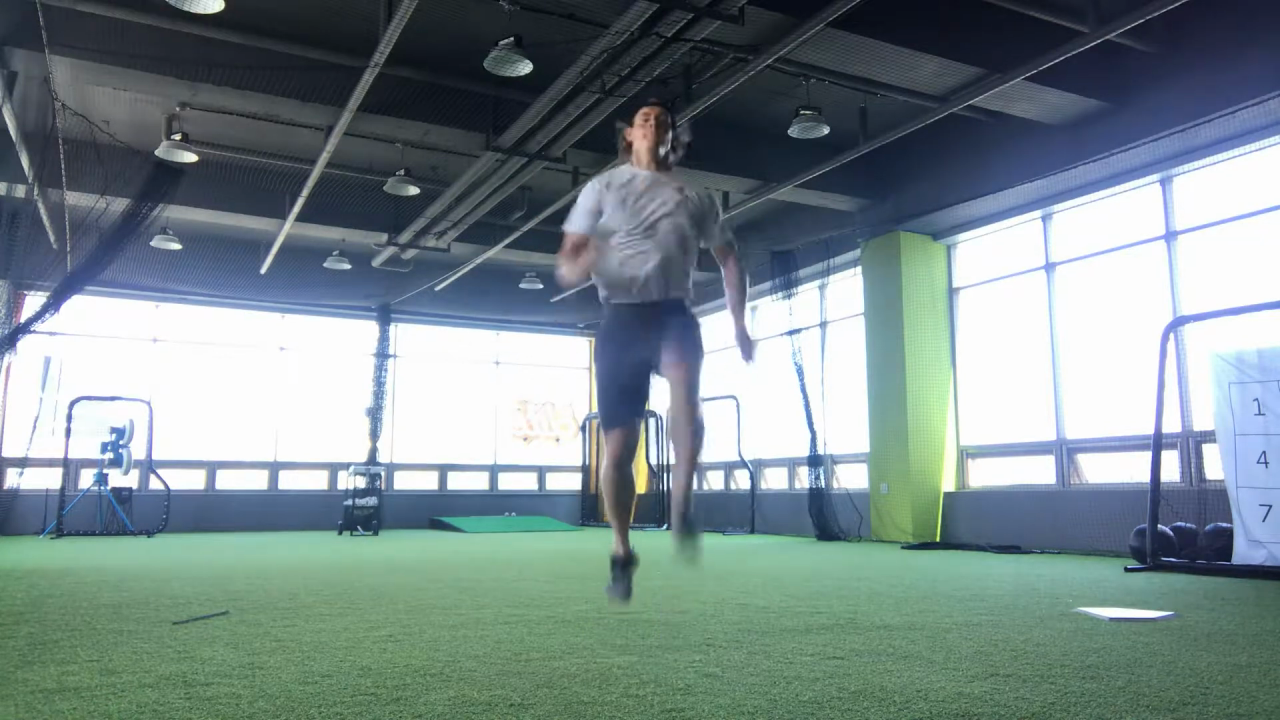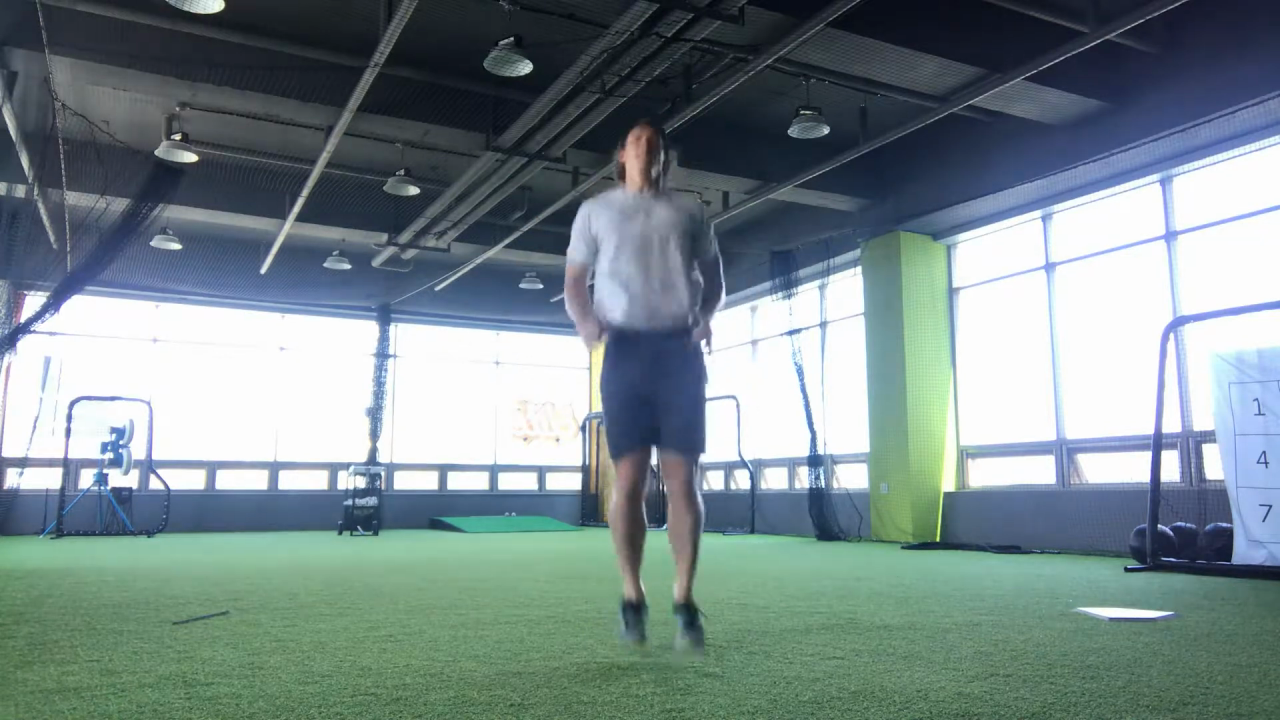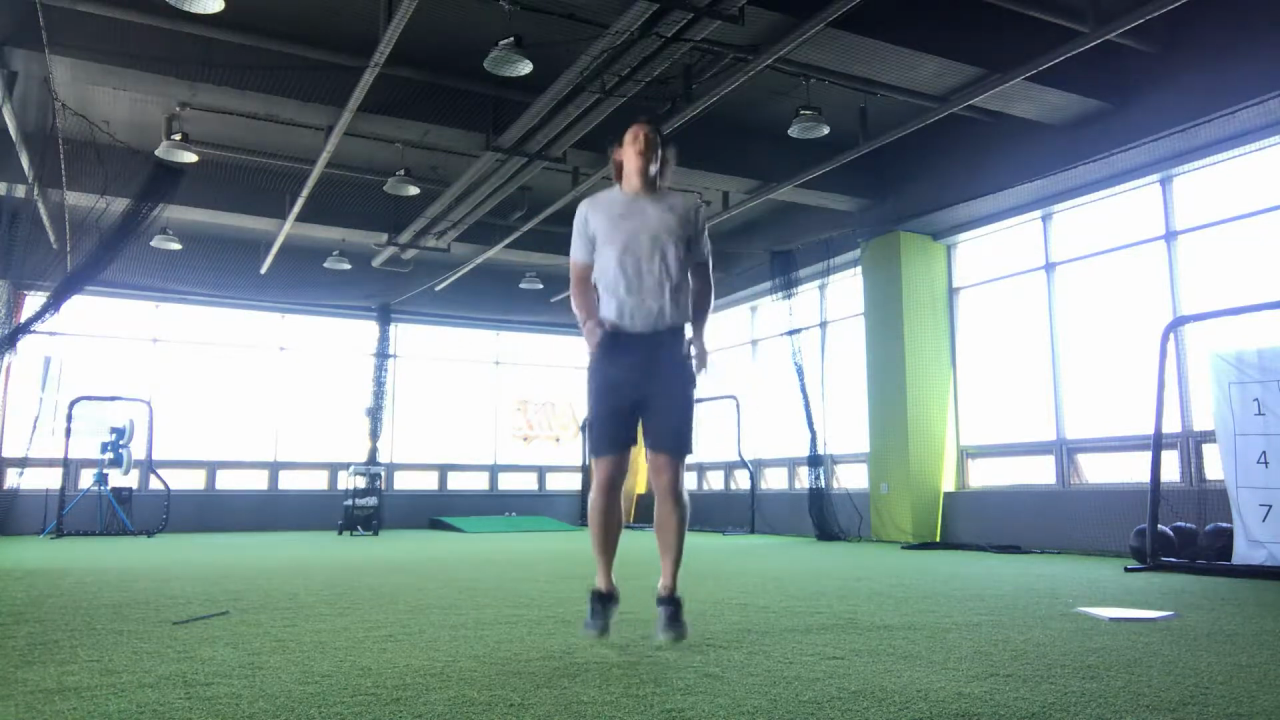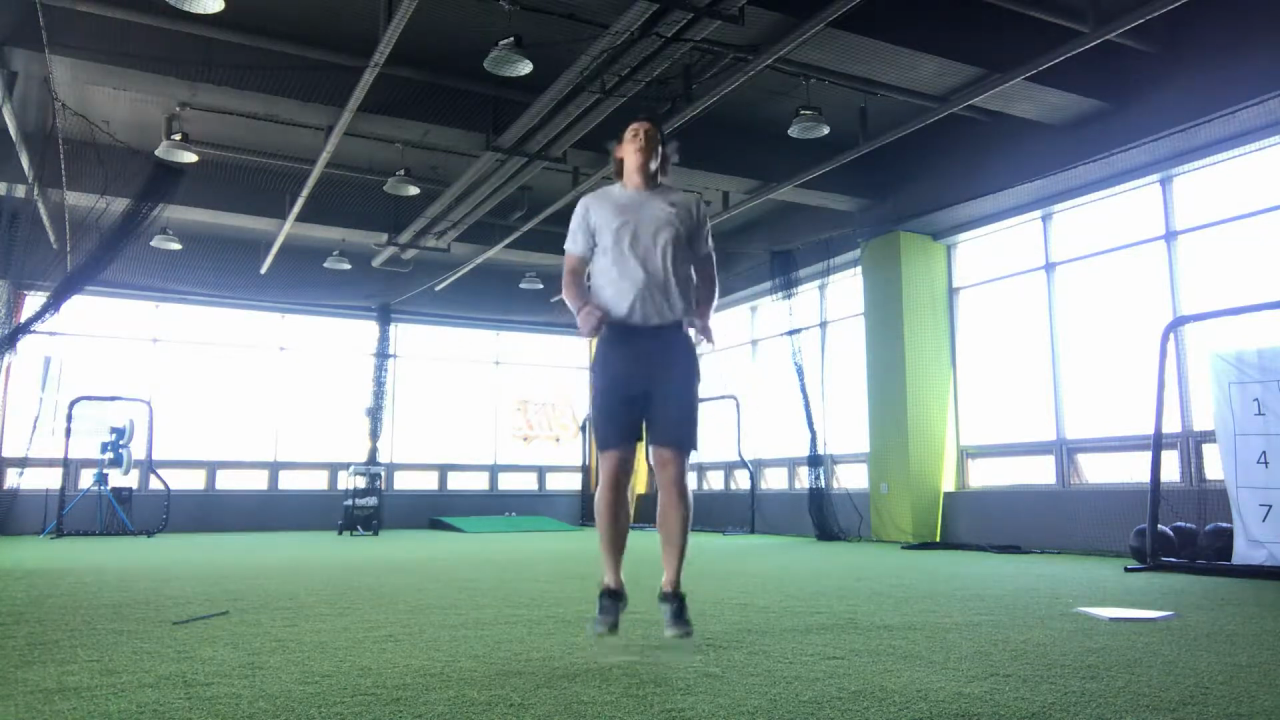
dt=0.5s
person 1, frame 1
left shoulder: (694, 196)
right shoulder: (602, 188)
left elbow: (727, 256)
right elbow: (569, 252)
left wrist: (740, 321)
right wrist: (577, 266)
left hip: (672, 316)
right hip: (620, 320)
left knee: (685, 399)
right knee: (618, 448)
left ankle: (682, 508)
right ankle: (621, 552)
person 1, frame 2
left shoulder: (689, 212)
right shoulder: (594, 211)
left elbow: (712, 274)
right elbow: (574, 282)
left wrist: (706, 316)
right wrist: (585, 320)
left hip: (679, 351)
right hip: (625, 352)
left knee: (681, 480)
right knee: (628, 481)
left ankle: (684, 600)
right ankle: (632, 597)
person 1, frame 3
left shoulder: (687, 210)
right shoulder: (593, 210)
left elbow: (702, 278)
right elbow: (580, 281)
left wrist: (699, 337)
right wrist: (590, 322)
left hip: (668, 349)
right hip: (615, 350)
left knee: (667, 477)
right knee: (607, 475)
left ankle: (668, 595)
right ankle: (603, 590)
person 1, frame 4
left shoulder: (688, 207)
right shoulder: (593, 205)
left elbow: (706, 271)
right elbow: (572, 272)
left wrist: (702, 315)
right wrist: (582, 308)
left hip: (672, 345)
right hip: (618, 345)
left knee: (672, 470)
right knee: (614, 470)
left ankle: (672, 591)
right ankle: (611, 587)
